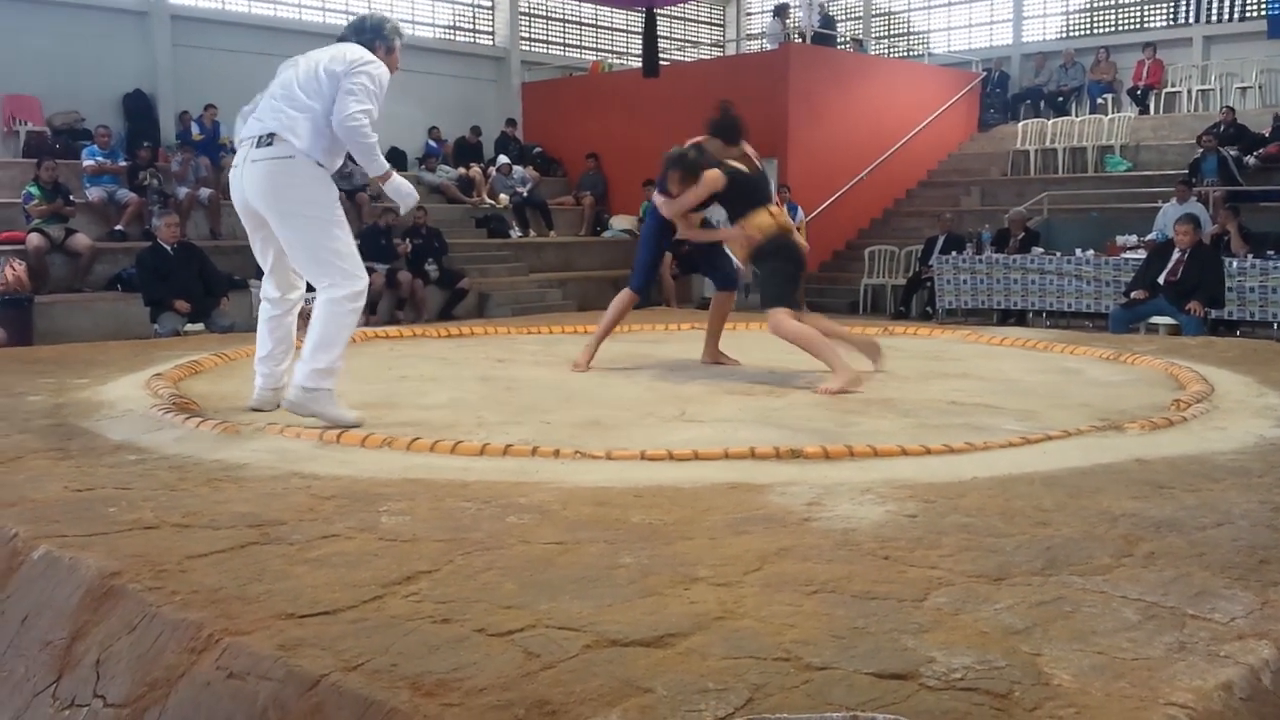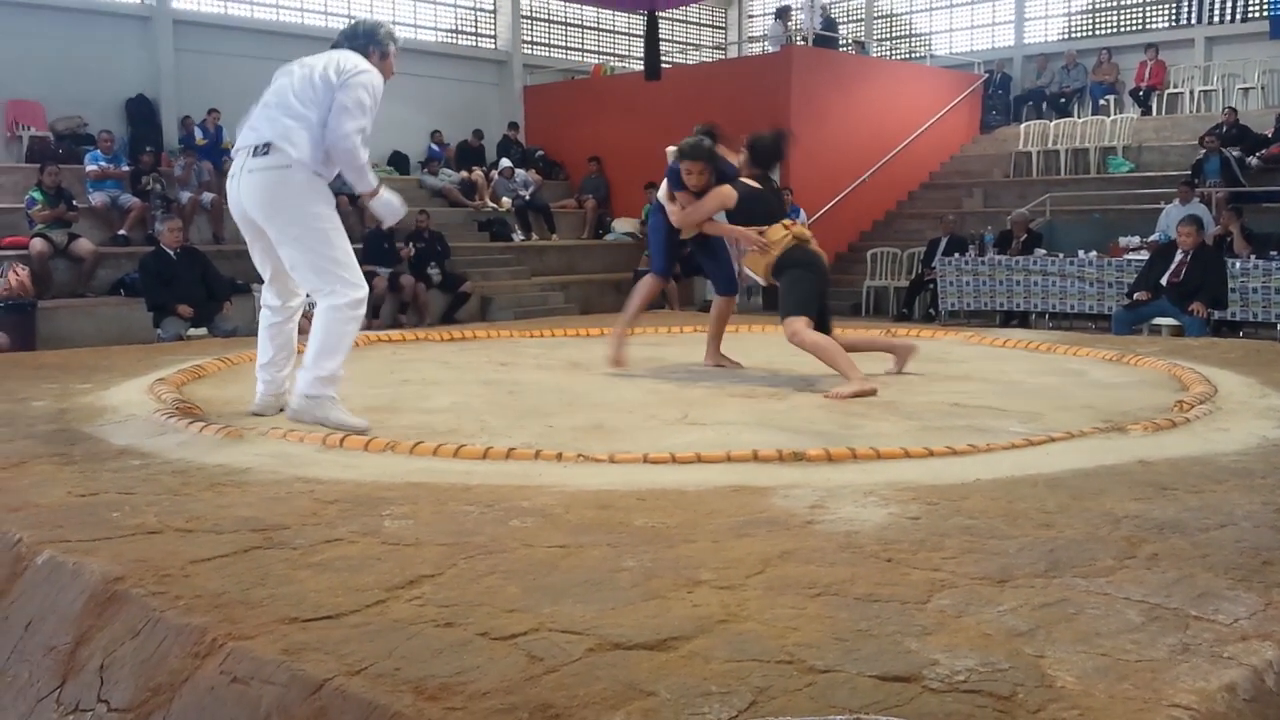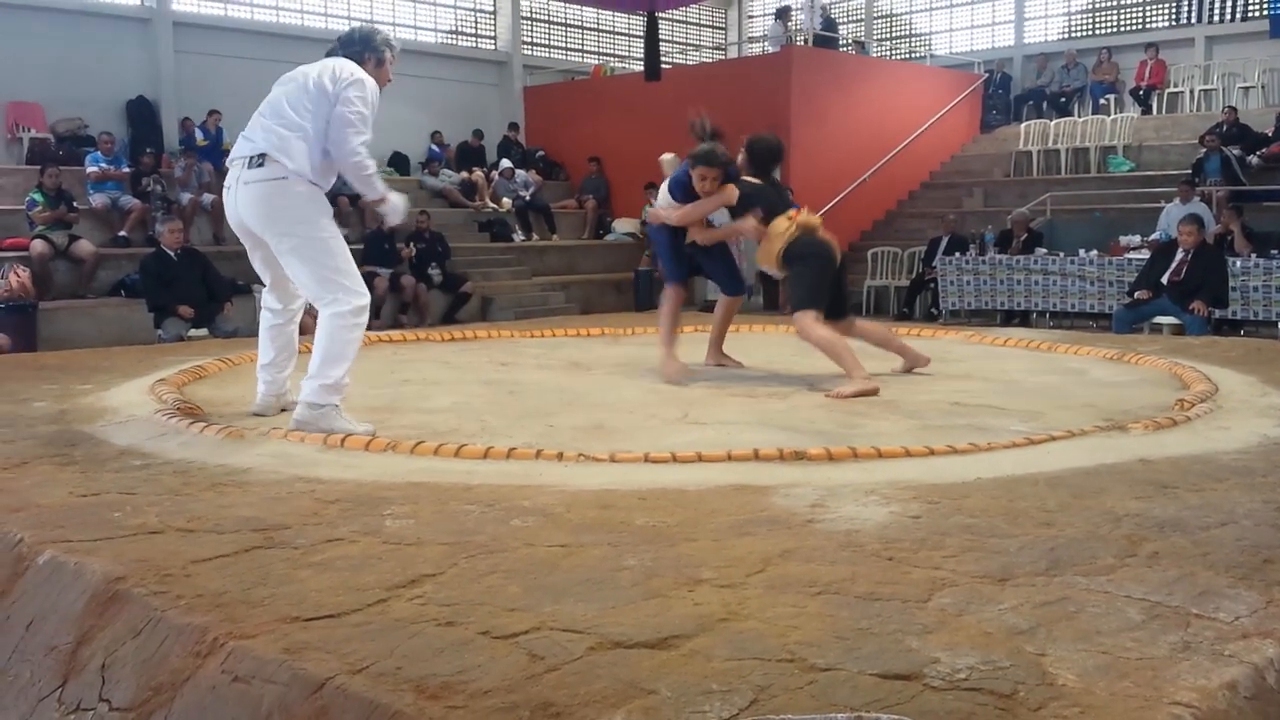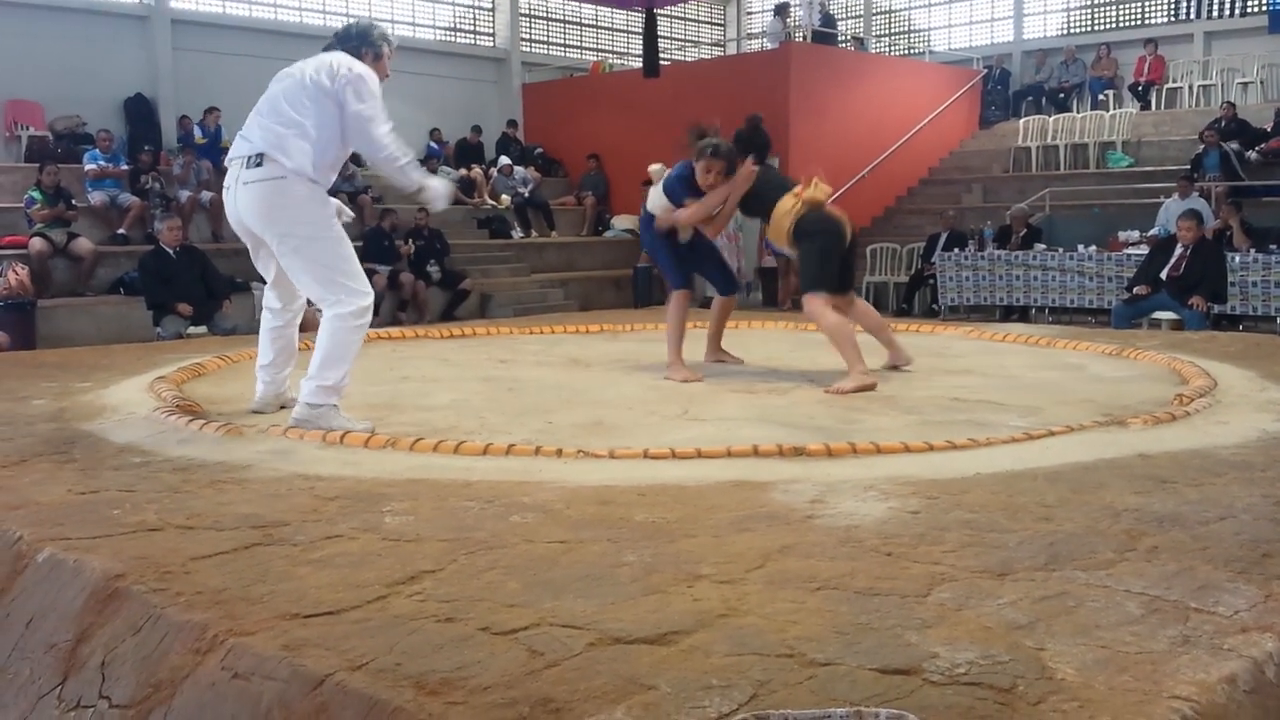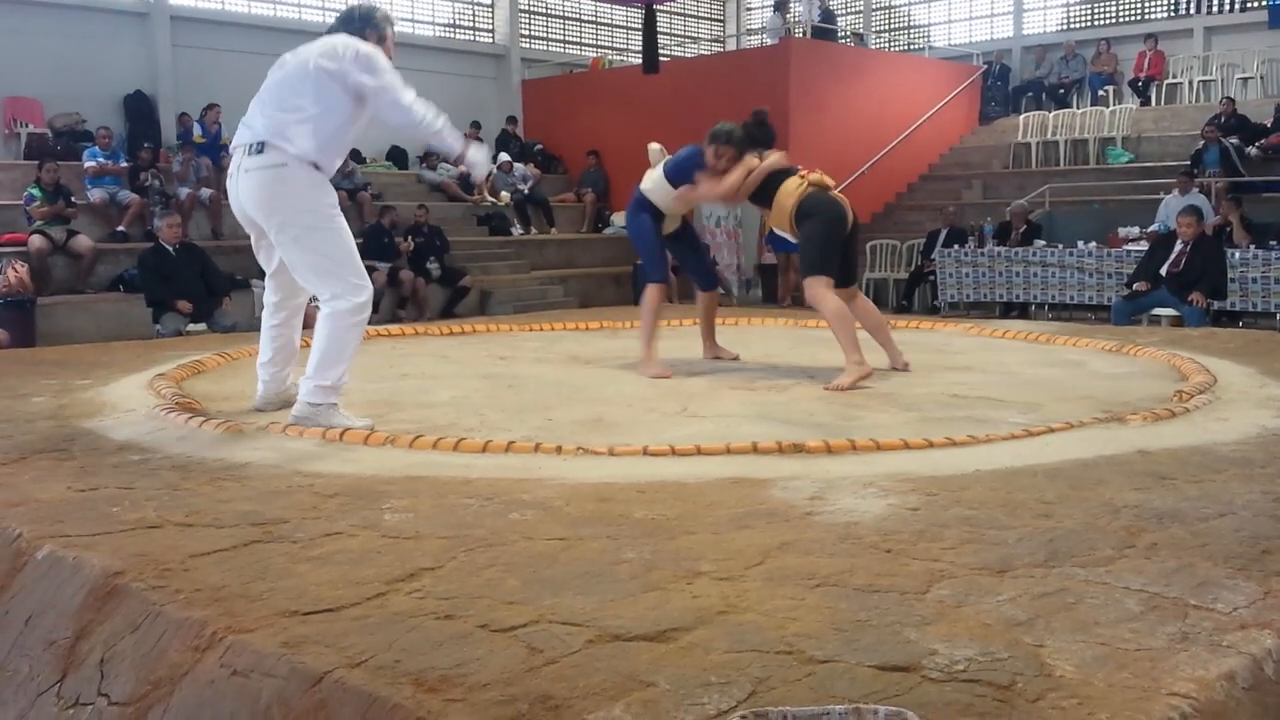
dt=0.1s
person 1, frame 1
left shoulder: (309, 60)
right shoulder: (369, 65)
left elbow: (250, 116)
right elbow: (350, 122)
right wrist: (387, 178)
left hip: (246, 169)
right hip: (290, 170)
left knee: (282, 282)
right knee: (345, 283)
left ankle: (269, 386)
right ankle: (311, 388)
person 1, frame 2
left shoulder: (303, 67)
right shoulder: (363, 72)
left elbow: (250, 126)
right elbow: (343, 136)
right wrist: (374, 193)
left hip: (242, 178)
right hip: (285, 179)
left knee: (283, 290)
right knee: (345, 291)
left ankle: (270, 391)
right ankle: (314, 395)
person 1, frame 3
left shoulder: (302, 76)
right shoulder: (358, 80)
right elbow: (347, 149)
right wrist: (382, 198)
left hip: (238, 187)
right hip: (283, 189)
left knee: (284, 292)
right knee: (346, 299)
left ankle: (271, 392)
right ankle: (319, 404)
person 1, frame 4
left shoulder: (303, 72)
right shoulder: (355, 74)
right elbow: (376, 143)
left wrist: (323, 200)
right wrist: (423, 185)
left hip: (241, 188)
right hip: (281, 189)
left knee: (286, 288)
right knee: (351, 298)
left ankle: (271, 389)
right ankle: (316, 407)
person 1, frame 5
left shoulder: (300, 58)
right shoulder: (359, 53)
right elbow: (406, 111)
left wrist: (318, 181)
right wrist: (463, 150)
left hip: (244, 174)
right hip: (287, 176)
left knee: (287, 283)
right knee: (348, 293)
left ankle: (273, 385)
right ankle: (317, 402)
person 2, frame 1
left shoulder: (715, 175)
right shoulder: (749, 169)
left elbow: (672, 210)
left wrist: (659, 200)
left hip: (775, 252)
right hip: (785, 246)
left knee: (780, 323)
right knee: (795, 318)
left ankle: (844, 372)
right ankle: (863, 344)
person 2, frame 2
left shoulder: (728, 191)
right shoulder: (769, 186)
left elbow: (681, 221)
left wrist: (668, 201)
left hip: (795, 264)
right hip: (811, 259)
left knee: (795, 330)
right knee: (823, 338)
left ankle: (857, 379)
right ankle: (901, 347)
person 2, frame 3
left shoulder: (732, 190)
right shoulder: (771, 185)
left elbow: (684, 216)
left hip: (806, 255)
right hip: (825, 248)
left knee: (806, 324)
right knee: (844, 324)
left ankle: (861, 378)
right ankle: (912, 355)
person 2, frame 4
right shoulder: (766, 171)
left hip: (815, 230)
right hip: (834, 223)
left knee: (815, 308)
right knee: (844, 299)
left ankle: (859, 373)
right ankle: (898, 353)
person 2, frame 5
right shoulder: (770, 161)
left hip: (817, 213)
right hip: (838, 208)
left knee: (818, 291)
right knee: (848, 293)
left ankle: (856, 363)
right ankle: (896, 356)
person 3, frame 1
right shoulder: (669, 176)
right hip: (661, 219)
left knee: (728, 279)
right knee: (639, 287)
left ankle: (711, 351)
right ankle: (590, 348)
person 3, frame 2
left shoulder: (727, 172)
right shoulder: (676, 175)
right elbow: (702, 222)
right wrist: (739, 232)
left hip: (699, 226)
right hip: (666, 215)
left knee: (728, 286)
right knee: (661, 272)
left ankle: (713, 353)
right ankle: (619, 332)
person 3, frame 3
left shoulder: (731, 176)
right shoulder: (681, 180)
right elbow: (702, 235)
right wrist: (738, 228)
left hip: (699, 225)
right hip: (666, 225)
left knee: (735, 286)
right knee: (677, 282)
left ankle: (715, 352)
right ankle: (667, 355)
person 3, frame 4
left shoulder: (732, 182)
right shoulder: (683, 176)
left elbow: (715, 228)
right elbow: (709, 229)
right wrist: (732, 190)
left hip: (684, 230)
right hip: (656, 227)
left knee: (729, 286)
right knee: (682, 285)
left ankle: (714, 349)
right ankle: (673, 362)
person 3, frame 5
left shoulder: (728, 171)
right shoulder: (694, 157)
right elbow: (722, 190)
right wrist: (745, 167)
left hip: (673, 217)
right hip: (644, 212)
left knee: (708, 279)
right knee: (658, 277)
left ankle: (710, 345)
right ankle: (647, 358)
